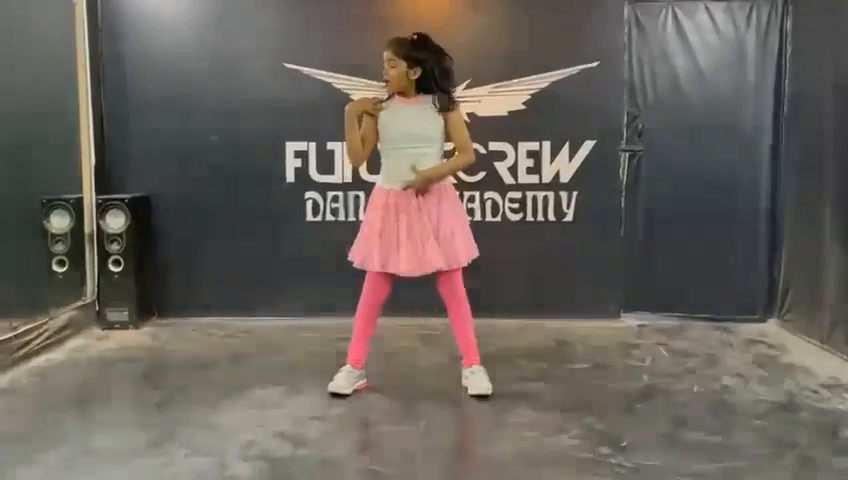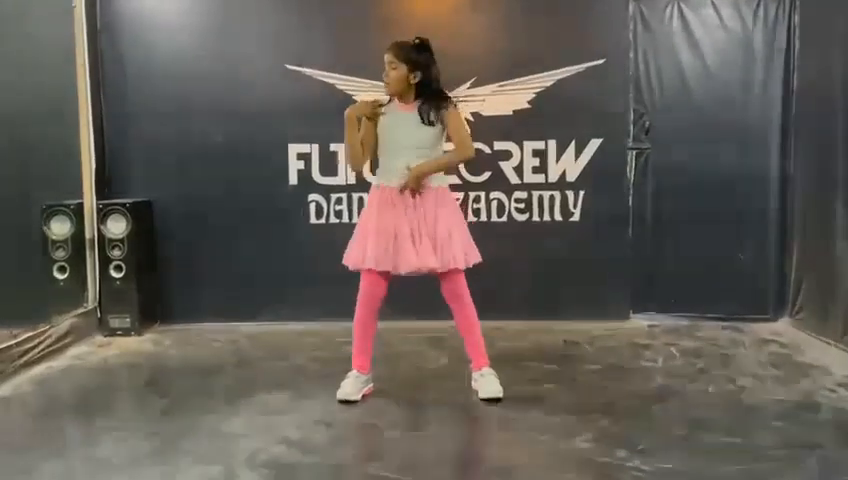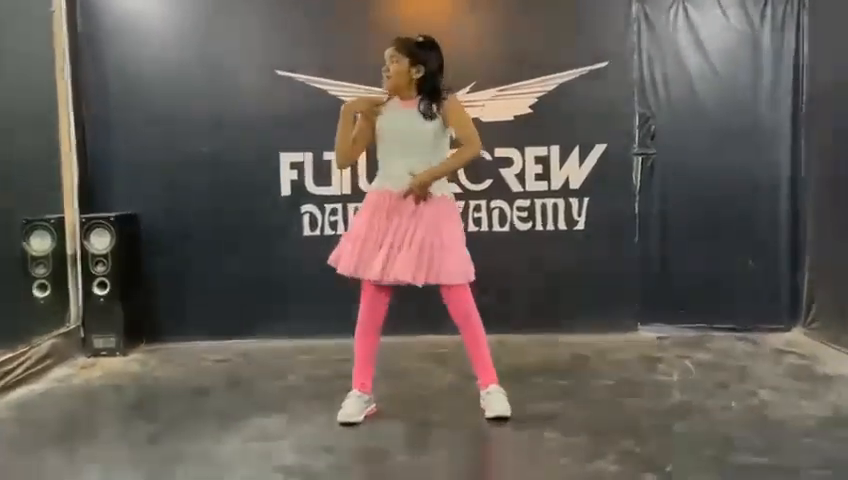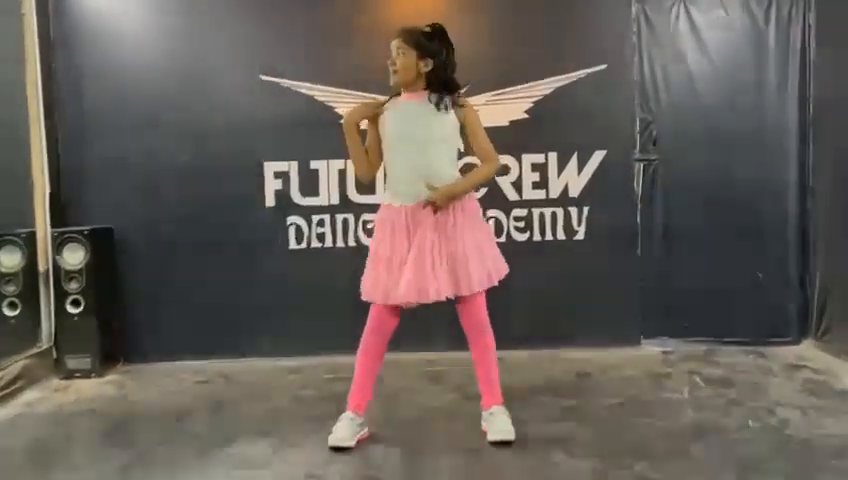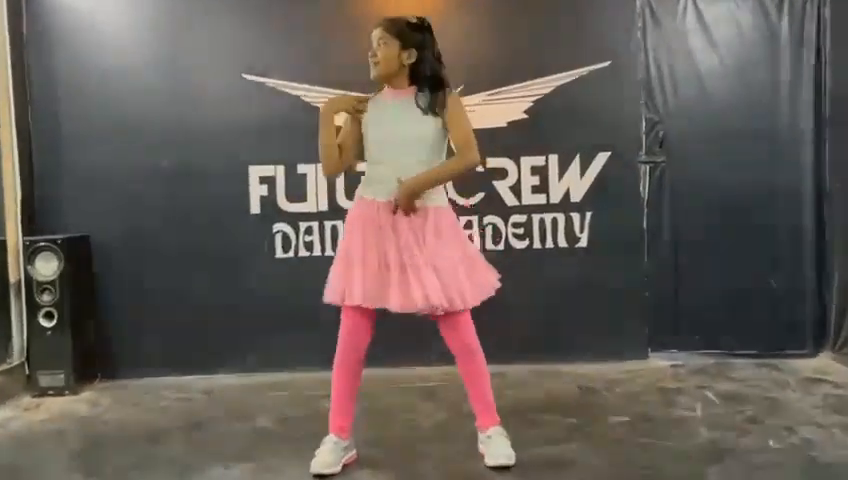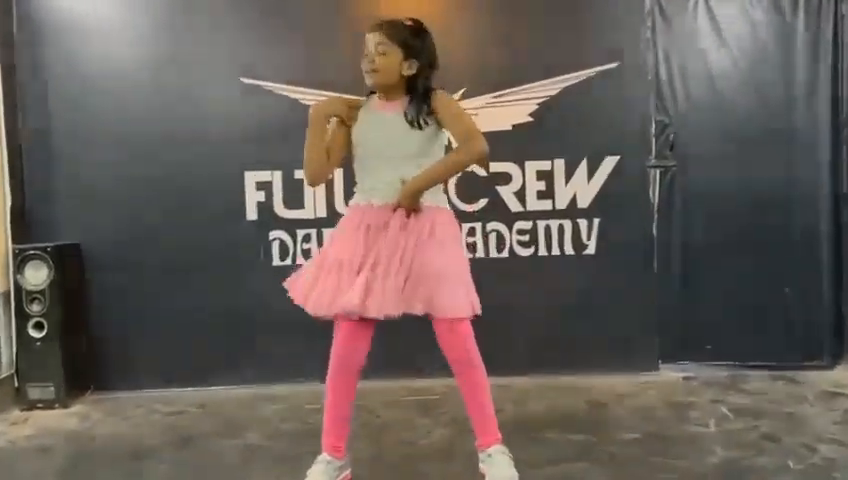
dt=0.3s
person 1, frame 1
left shoulder: (443, 105)
right shoulder: (378, 109)
left elbow: (467, 154)
right elbow: (357, 158)
left wrist: (432, 174)
right wrist: (351, 114)
left hip: (436, 202)
right hip: (390, 204)
left knee: (453, 288)
right knee: (374, 289)
left ankle: (472, 366)
right ankle: (354, 367)
person 1, frame 2
left shoulder: (440, 107)
right shoulder: (377, 112)
left elbow: (465, 149)
right elbow: (356, 162)
left wrist: (421, 171)
right wrist: (352, 118)
left hip: (432, 203)
right hip: (387, 205)
left knee: (456, 291)
right knee: (370, 292)
left ankle: (481, 369)
right ankle: (360, 372)
person 1, frame 3
left shoulder: (443, 104)
right shoulder: (377, 111)
left elbow: (472, 146)
right elbow: (344, 159)
left wrist: (429, 176)
right wrist: (348, 112)
left hip: (432, 211)
right hip: (384, 211)
left knee: (461, 304)
right knee: (372, 305)
left ankle: (489, 386)
right ankle: (361, 392)
person 1, frame 4
left shoulder: (455, 104)
right shoulder: (382, 112)
left elbow: (490, 162)
right elbow: (367, 173)
left wrist: (453, 191)
right wrist: (351, 127)
left hip: (453, 218)
right hip: (399, 222)
left knee: (475, 318)
right knee: (380, 323)
left ankle: (493, 407)
right ankle: (355, 414)
person 1, frame 5
left shoulder: (442, 100)
right shoulder: (364, 108)
left elbow: (469, 157)
right elbow: (333, 168)
left wrist: (416, 185)
right wrist: (328, 115)
left hip: (428, 225)
right hip: (371, 224)
left knee: (460, 334)
right knee: (352, 336)
left ankle: (489, 428)
right ankle: (339, 437)
person 1, frame 6
left shoulder: (434, 104)
right shoulder: (353, 113)
left elbow: (477, 148)
right elbow: (315, 175)
left wrist: (420, 184)
right wrist: (318, 119)
left hip: (427, 229)
right hip: (364, 231)
left knee: (460, 346)
right knee: (347, 349)
